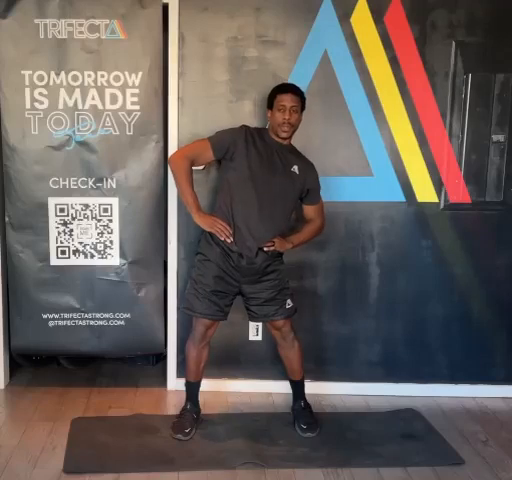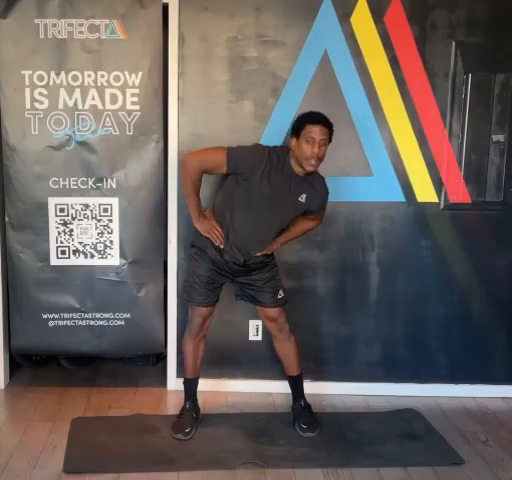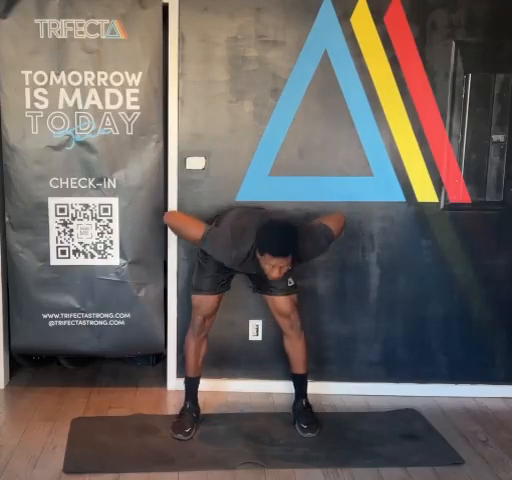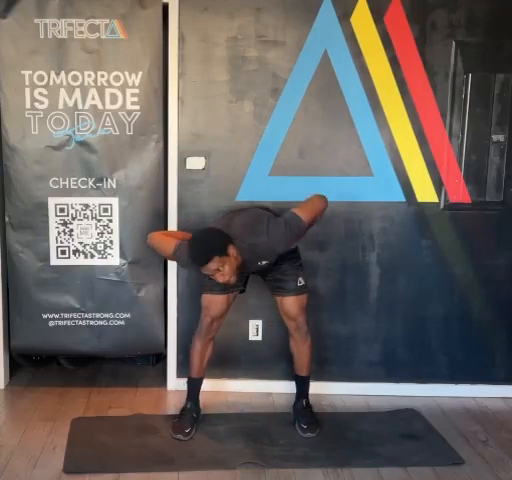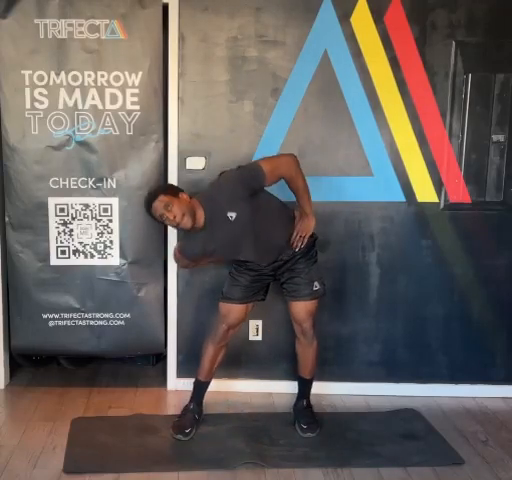
dt=0.5s
person 1, frame 1
left shoulder: (304, 169)
right shoulder: (240, 139)
left elbow: (316, 220)
right elbow: (180, 159)
left wrist: (289, 241)
right wrist: (198, 215)
left hip: (267, 265)
right hip: (220, 256)
left knee: (284, 332)
right knee: (202, 331)
left ankle: (300, 403)
right ankle: (191, 406)
person 1, frame 2
left shoulder: (317, 189)
right shoulder: (258, 158)
left elbow: (312, 219)
right elbow: (192, 161)
left wrist: (277, 241)
right wrist: (197, 216)
left hip: (258, 259)
right hip: (211, 251)
left knee: (279, 325)
right knee: (198, 324)
left ankle: (300, 402)
right ankle: (190, 405)
person 1, frame 3
left shoulder: (311, 244)
right shoulder: (227, 244)
left elbow: (337, 218)
right elbow: (171, 217)
right wrist: (203, 241)
right hip: (221, 253)
left knee: (290, 320)
right knee: (201, 320)
left ankle: (301, 402)
right ankle: (190, 405)
person 1, frame 4
left shoulder: (270, 238)
right shoulder: (198, 257)
left elbow: (320, 201)
right elbow: (154, 238)
left wrist: (297, 236)
left hip: (279, 253)
left knee: (297, 321)
right knee: (209, 322)
left ankle: (302, 402)
right ankle: (191, 406)
person 1, frame 5
left shoulder: (228, 188)
right shoulder: (192, 244)
left elbow: (287, 162)
right elbow: (182, 260)
left wrist: (307, 215)
right wrist: (221, 254)
left hip: (295, 253)
right hip: (249, 264)
left knee: (304, 327)
right knee: (223, 329)
left ankle: (303, 403)
right ankle: (194, 406)
